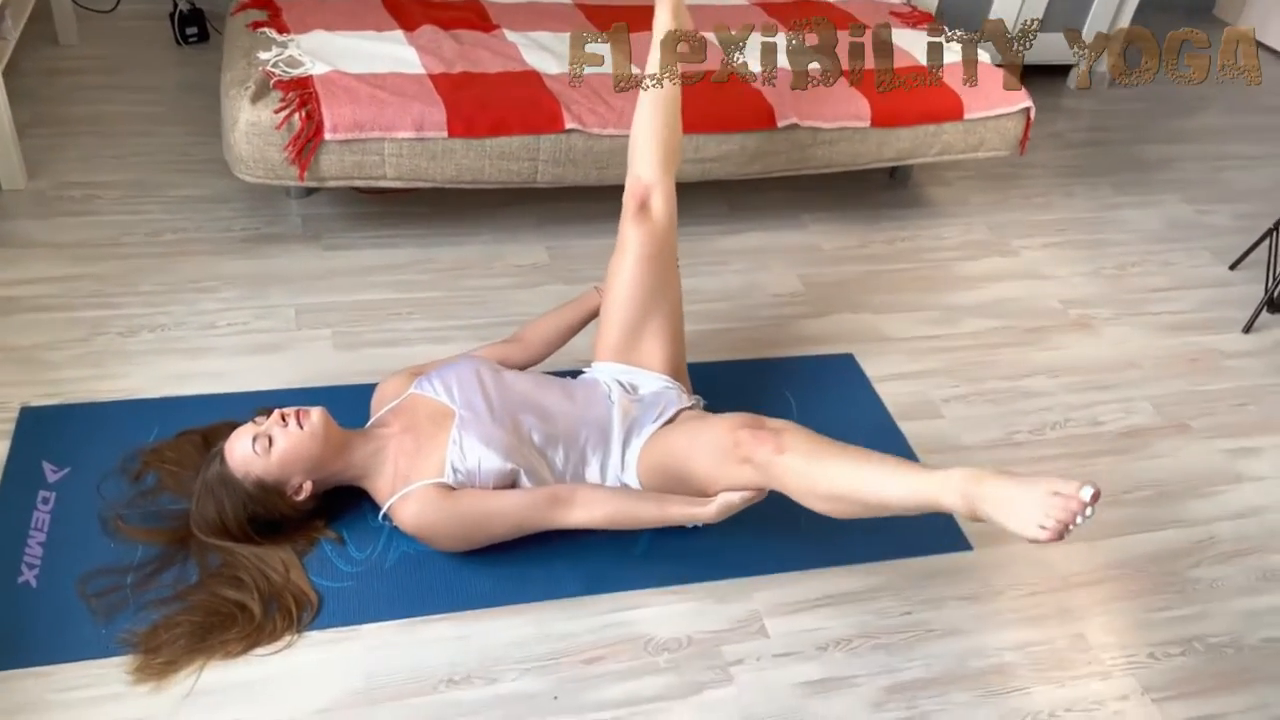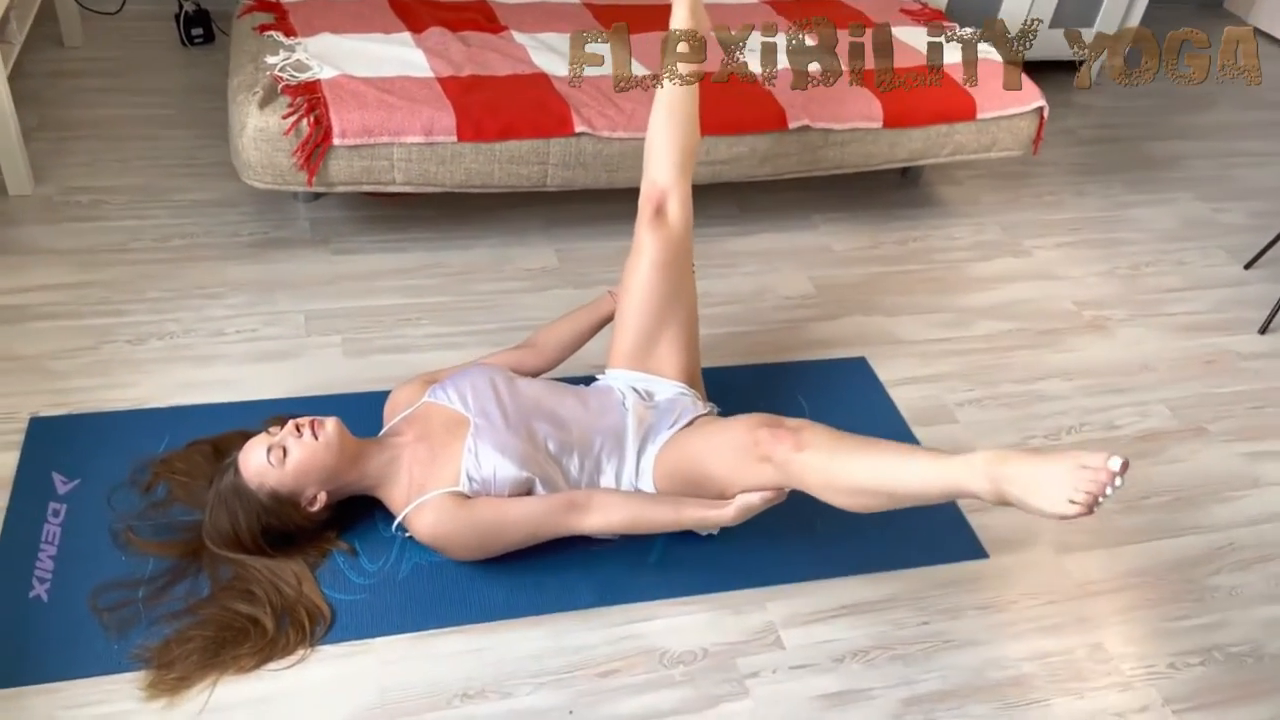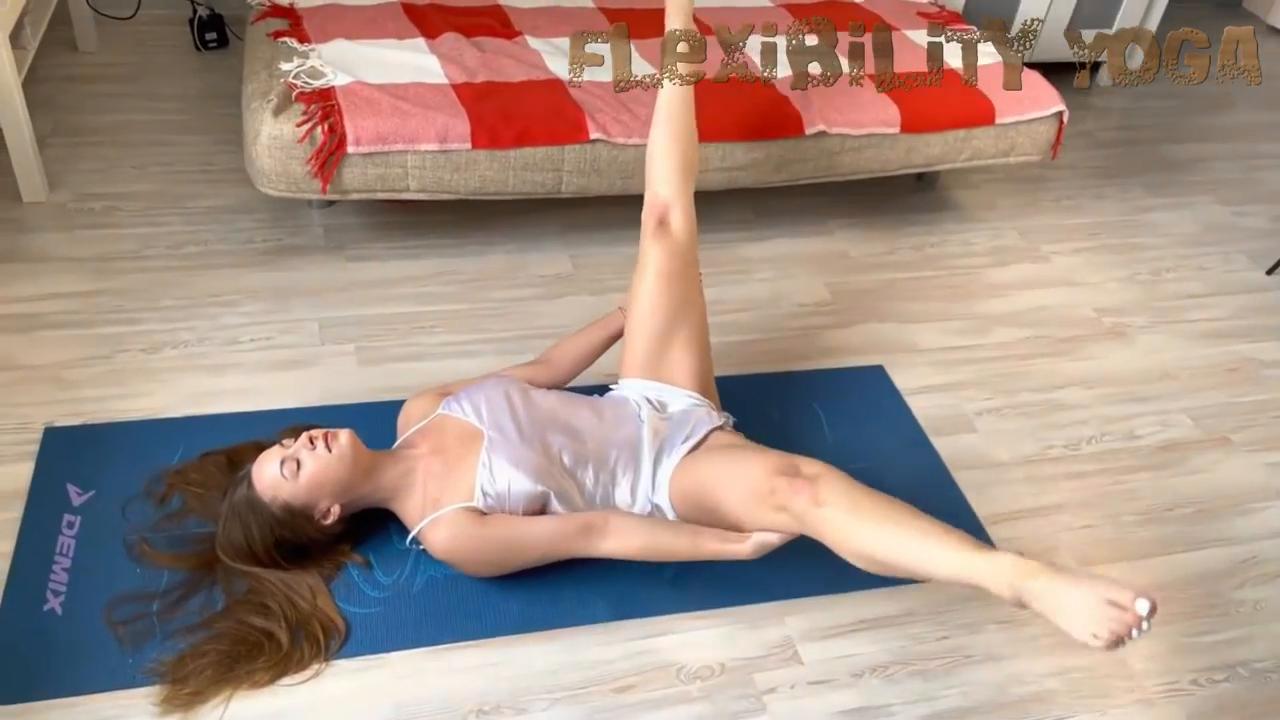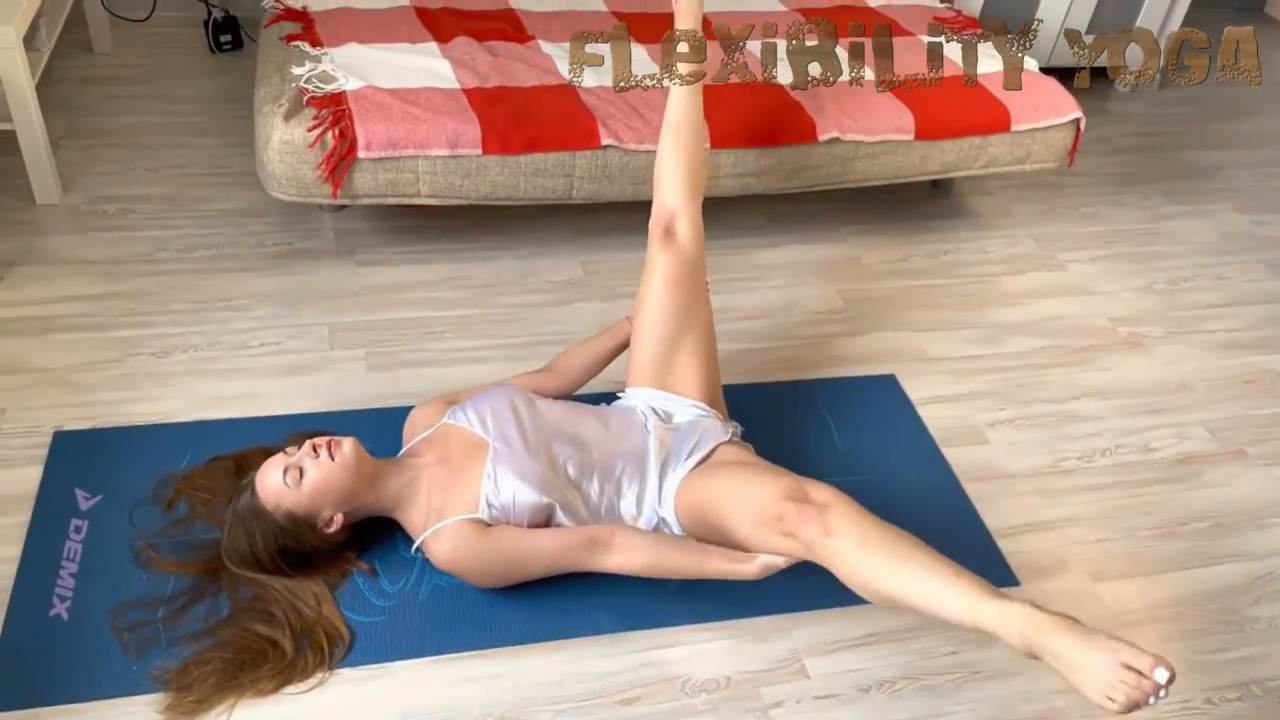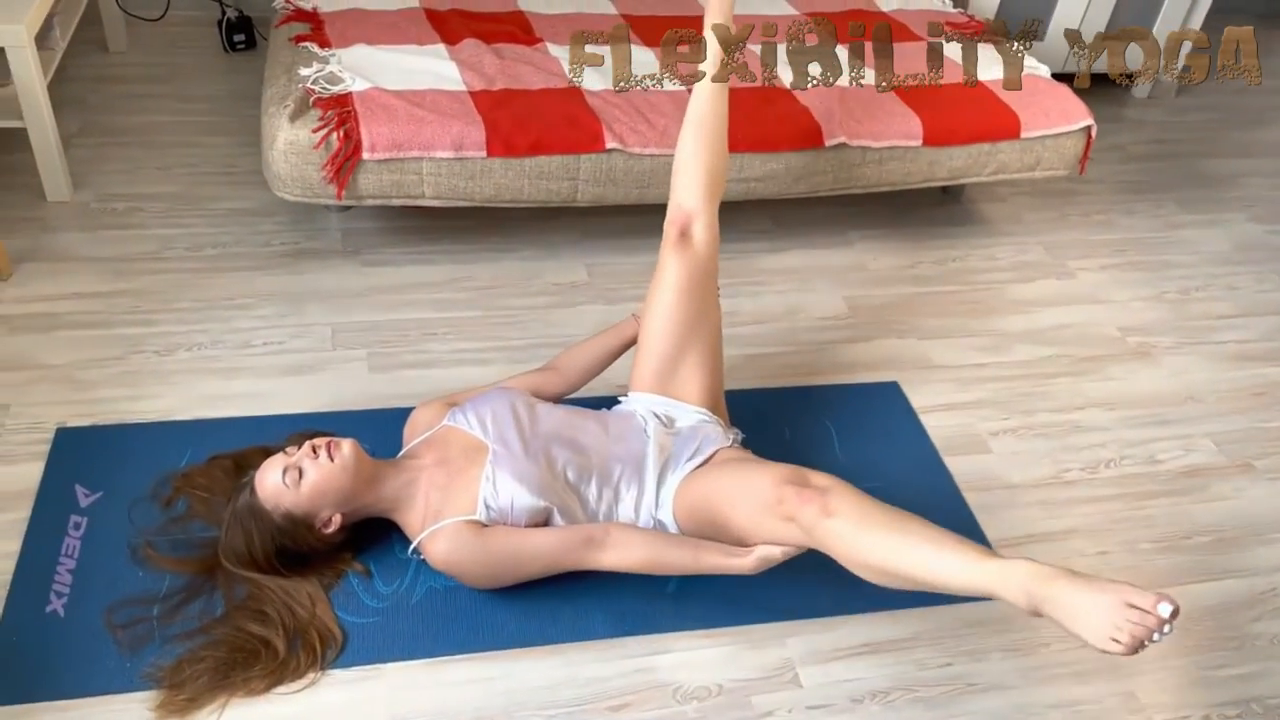
dt=0.2s
person 1, frame 1
left shoulder: (394, 394)
right shoulder: (419, 510)
left elbow: (509, 354)
right elbow: (561, 506)
left wrist: (608, 291)
right wrist: (700, 510)
left hip: (623, 387)
right hip: (641, 451)
left knee: (647, 200)
right knee: (756, 442)
right ankle: (971, 490)
person 1, frame 2
left shoulder: (407, 400)
right shoulder: (432, 518)
left elbow: (520, 363)
right elbow: (578, 512)
left wrist: (619, 296)
right wrist: (722, 514)
left hip: (636, 395)
right hip: (654, 459)
left knee: (662, 203)
right knee: (774, 440)
right ankle: (999, 473)
person 1, frame 3
left shoulder: (418, 414)
right shoulder: (446, 534)
left elbow: (536, 375)
right elbow: (591, 534)
left wrist: (631, 314)
right wrist: (740, 549)
left hip: (651, 410)
right hip: (670, 473)
left knee: (666, 216)
right knee: (797, 485)
right ankle: (1028, 582)
person 1, frame 4
left shoulder: (424, 422)
right shoulder: (450, 545)
left elbow: (543, 382)
right elbow: (599, 548)
left wrist: (641, 323)
right wrist: (742, 567)
left hip: (658, 421)
right hip: (678, 489)
left knee: (675, 226)
right knee: (807, 512)
right ankle: (1043, 633)
person 1, frame 5
left shoulder: (426, 423)
right shoulder: (445, 547)
left elbow: (544, 382)
right elbow: (594, 548)
left wrist: (647, 318)
right wrist: (739, 563)
left hip: (658, 423)
right hip: (674, 487)
left knee: (689, 228)
right knee: (804, 498)
right ankle: (1037, 586)
